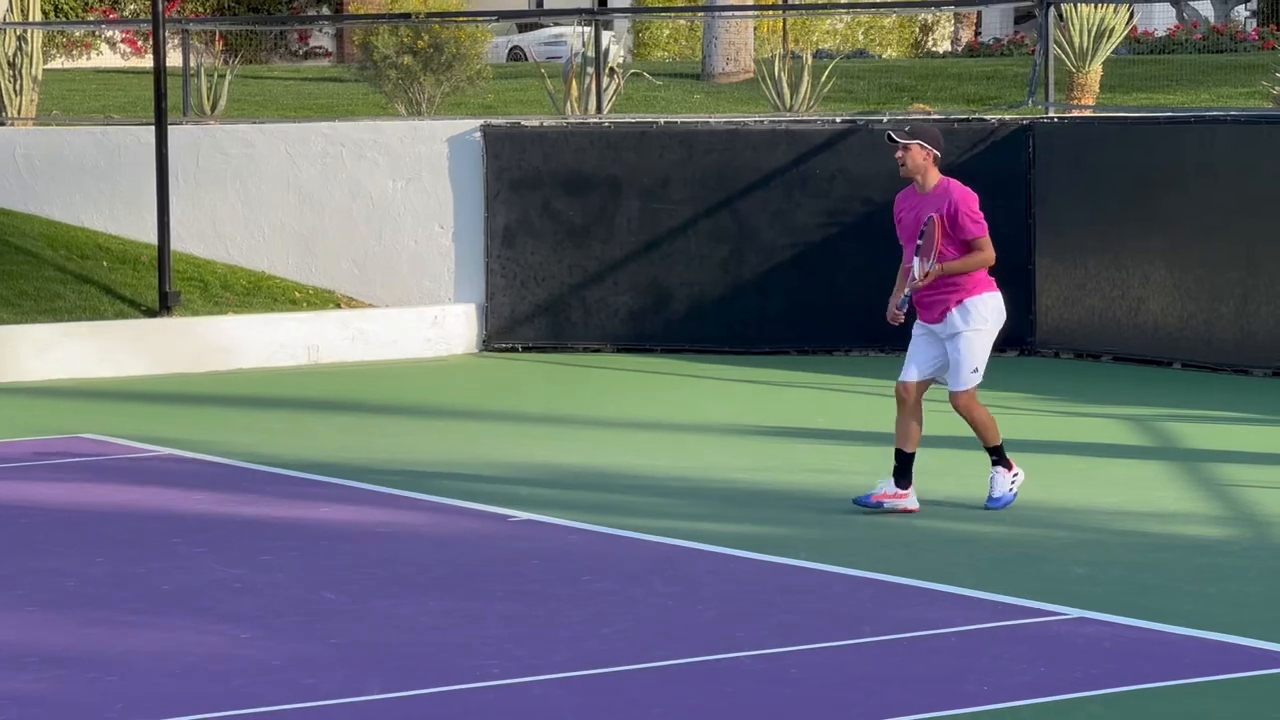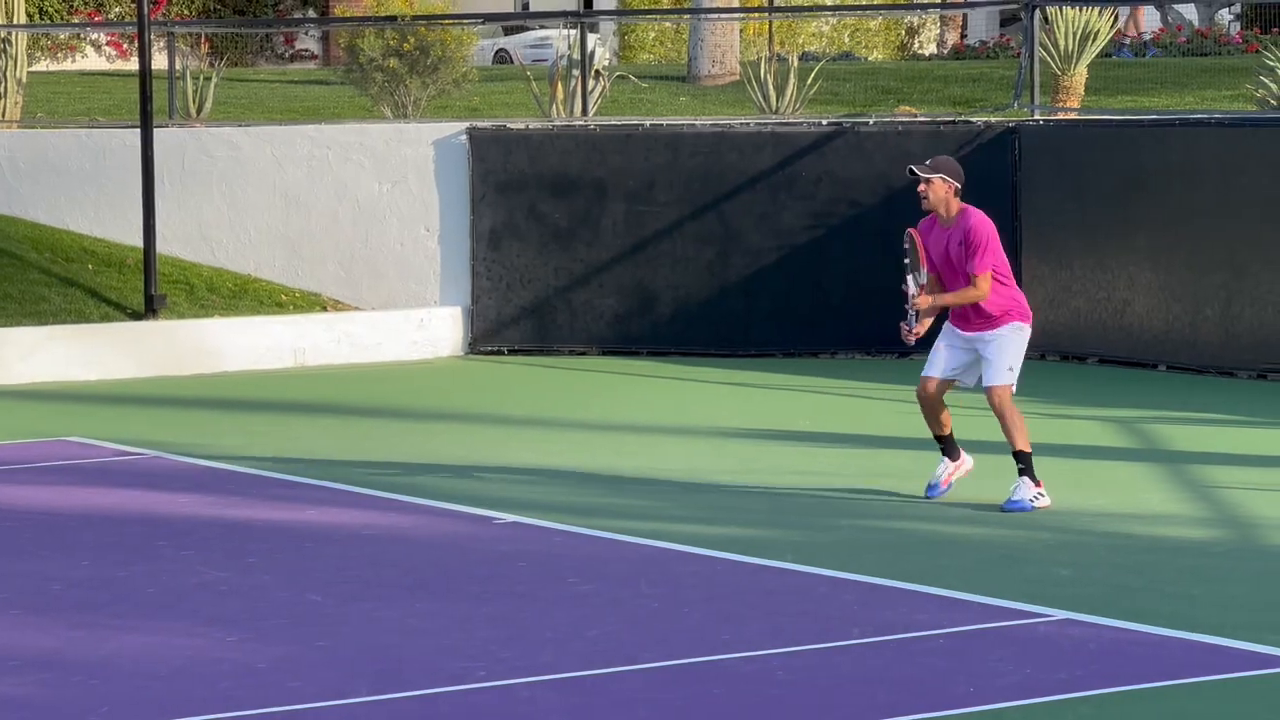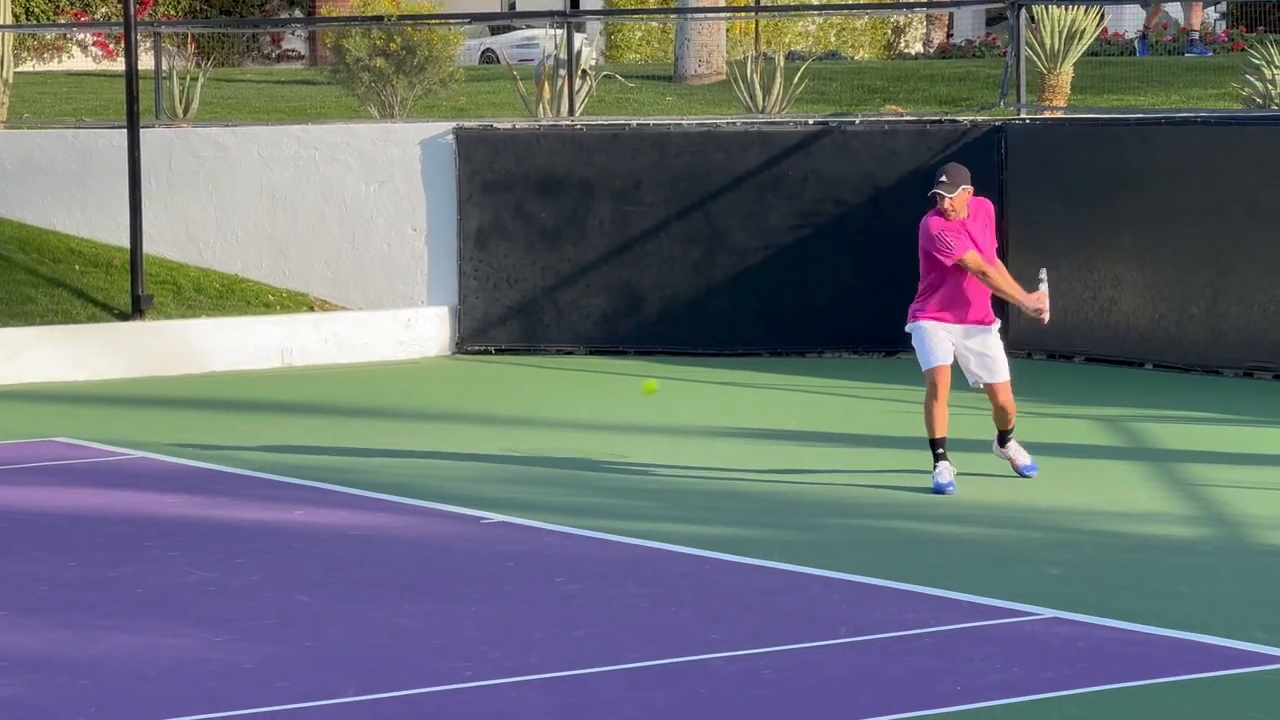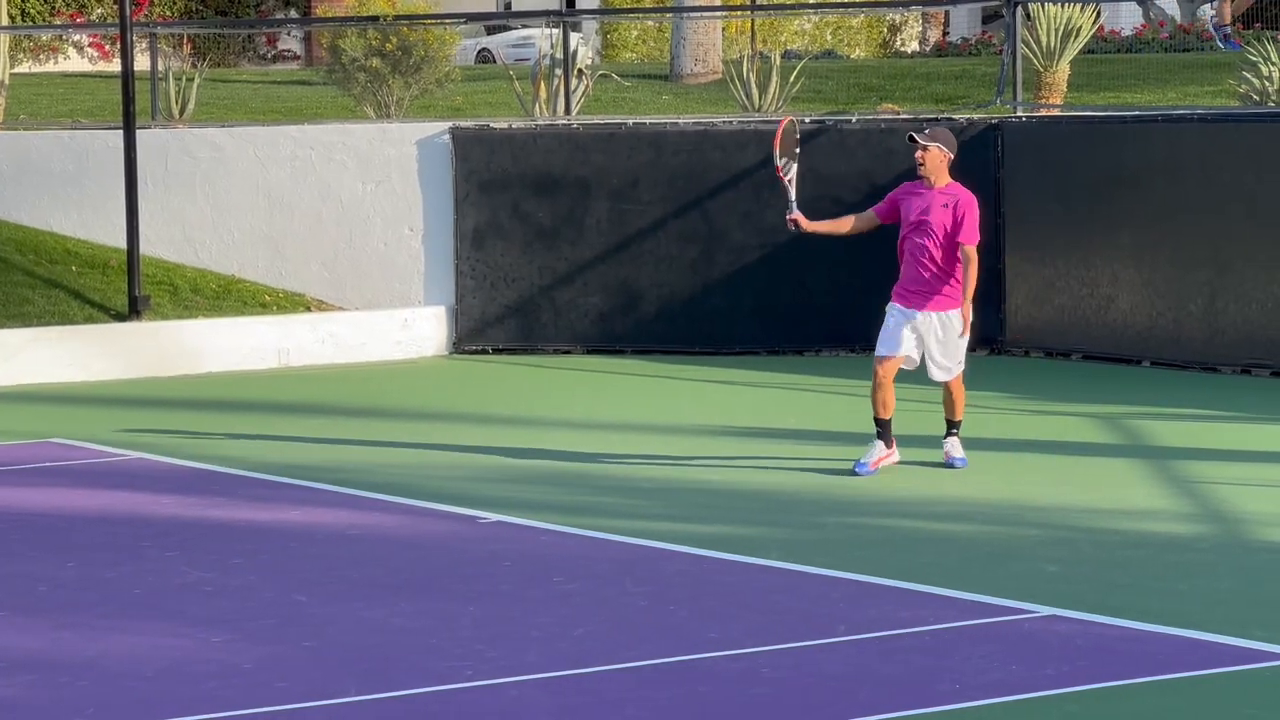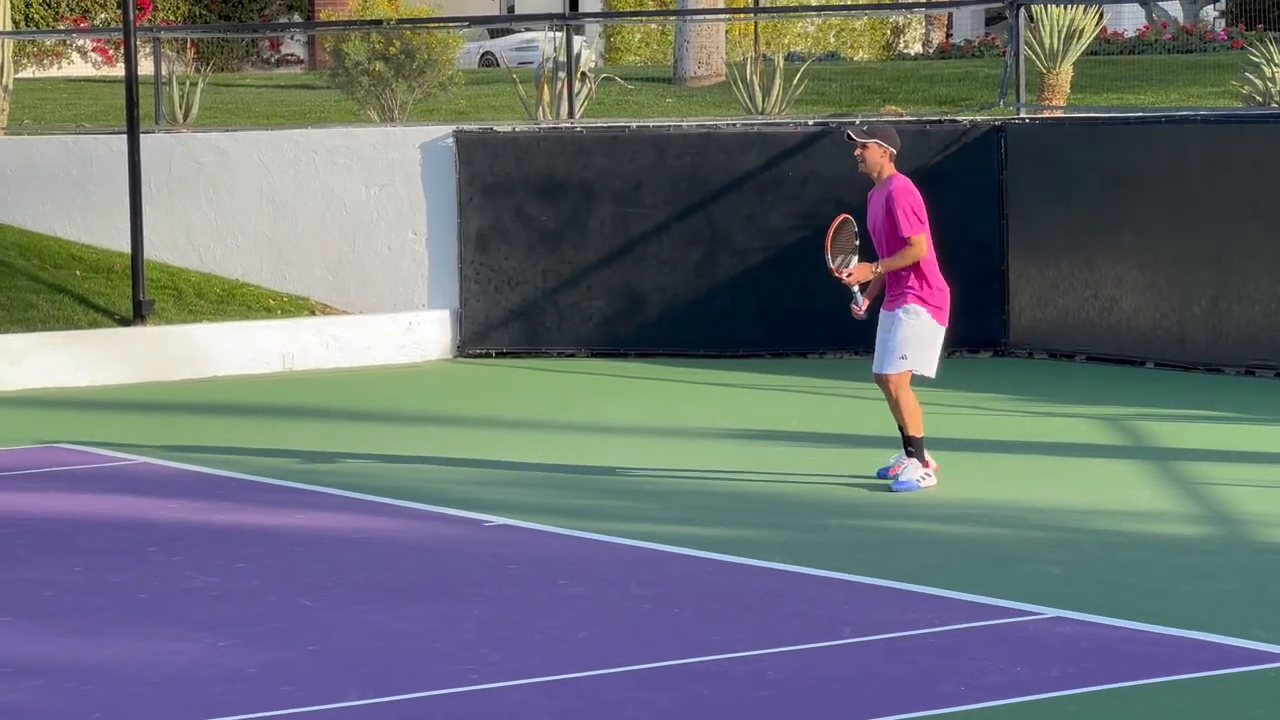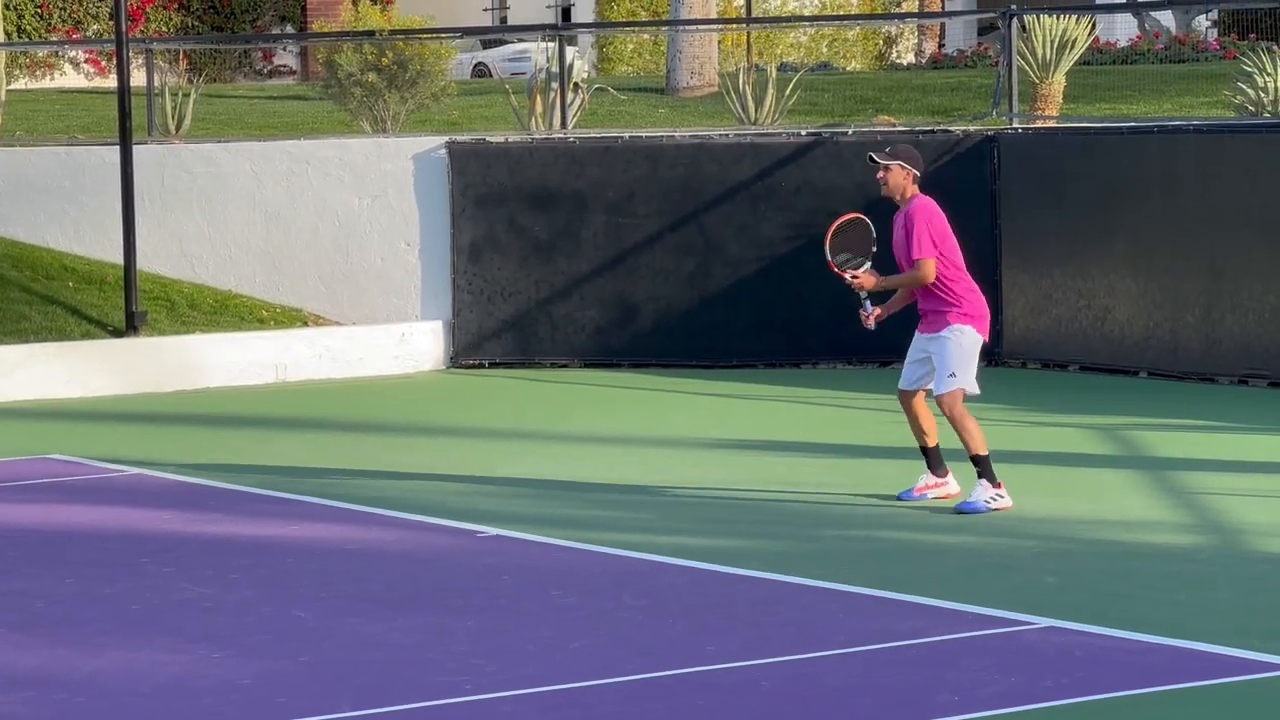
dt=0.7s
person 1, frame 1
left shoulder: (958, 197)
right shoulder: (903, 202)
left elbow: (987, 255)
left wrist: (936, 269)
right wrist: (898, 295)
left hip: (974, 305)
right hip: (933, 315)
left knee: (963, 397)
right knee: (909, 393)
left ankle: (1005, 469)
right ankle: (899, 488)
person 1, frame 2
left shoulder: (976, 225)
right shoulder: (925, 229)
left elbow: (981, 290)
right elbow: (936, 284)
left wrist: (932, 301)
right wrist: (922, 321)
left hip: (1004, 321)
right hip: (961, 325)
left knee: (998, 395)
right knee: (927, 390)
left ankle: (1031, 484)
right ankle: (953, 459)
person 1, frame 3
left shoulder: (981, 209)
right shoulder: (932, 226)
left elbow: (990, 259)
right elbow: (979, 269)
left wrist: (1027, 297)
right wrist: (1023, 298)
left hip: (976, 321)
right hip: (933, 320)
left knee: (1003, 398)
right knee: (938, 381)
left ankle: (1006, 445)
right ankle: (941, 464)
person 1, frame 4
left shoulder: (963, 200)
right shoulder: (906, 193)
left elbow: (969, 257)
right elbow: (860, 221)
left wrist: (967, 304)
right wrist: (810, 225)
left hip: (947, 307)
right hip: (905, 303)
left knee: (951, 380)
right knee: (882, 373)
left ankle: (952, 439)
right ankle: (885, 446)
person 1, frame 5
left shoulder: (900, 191)
right shoulder: (876, 195)
left elbow: (920, 249)
left wrist: (873, 269)
right wrist: (868, 295)
left hip: (919, 300)
right hip: (895, 300)
left knee: (897, 380)
right knee: (884, 378)
left ankle: (921, 465)
right ankle: (912, 451)
person 1, frame 6
left shoulder: (920, 211)
right shoulder: (904, 216)
left elbow: (926, 274)
left wrist: (879, 281)
right wrist: (882, 310)
left hip: (960, 318)
right hip: (933, 322)
left knee: (950, 402)
right knee: (909, 395)
left ankle: (992, 487)
right ankle: (939, 476)
